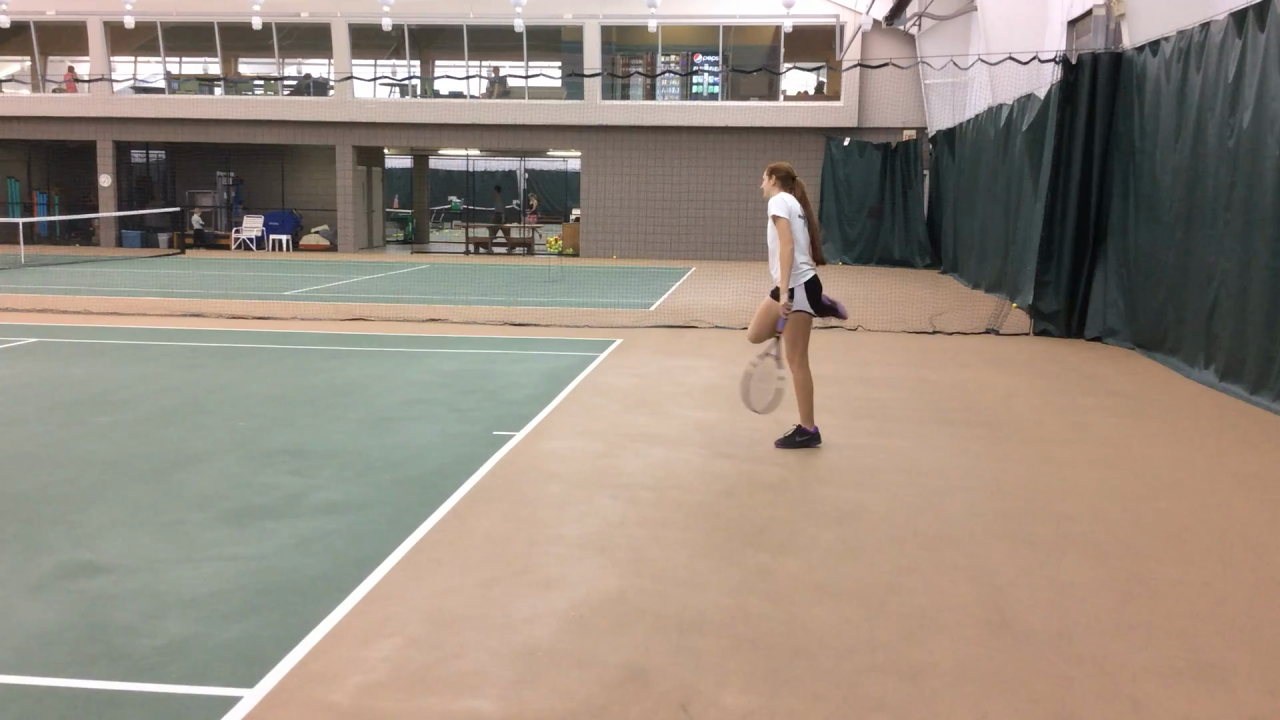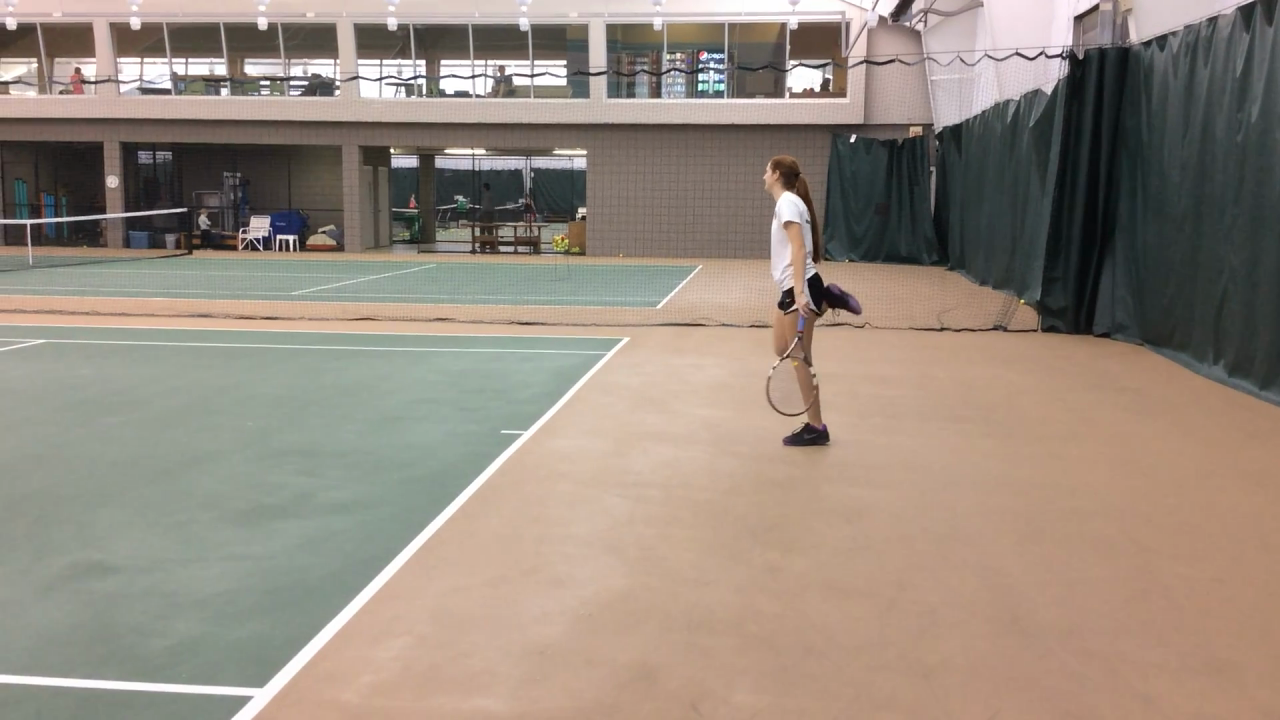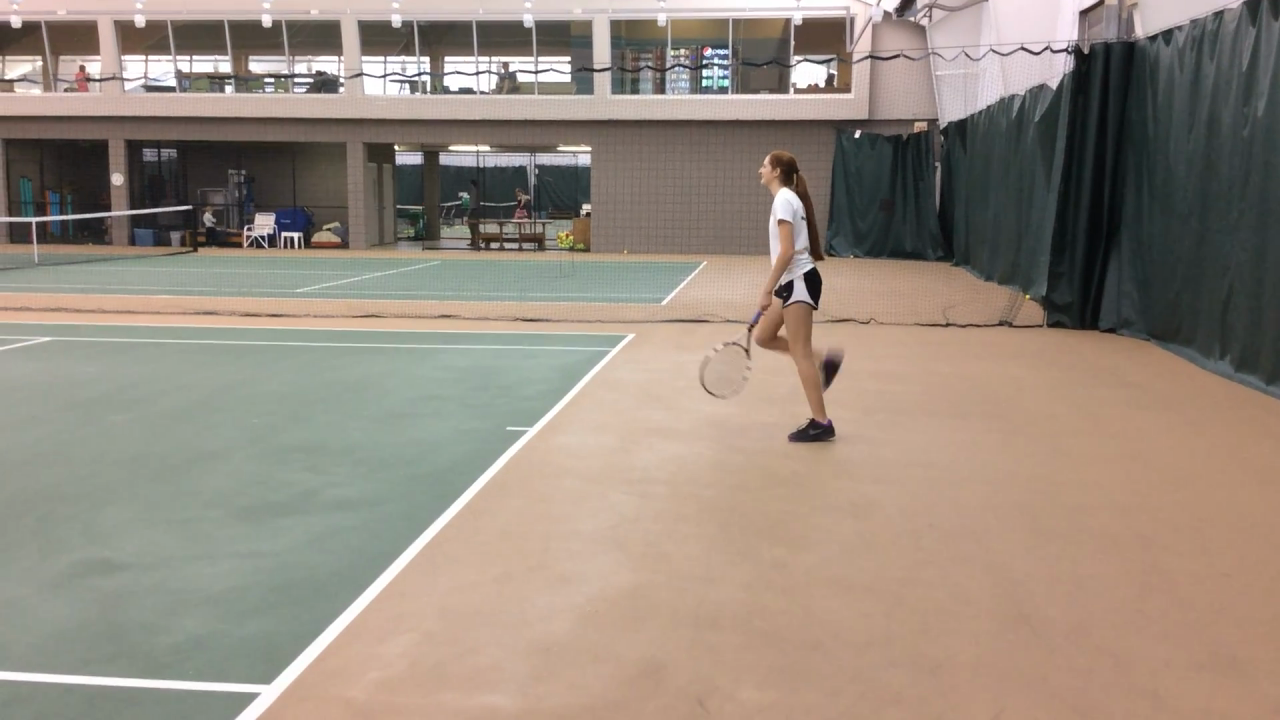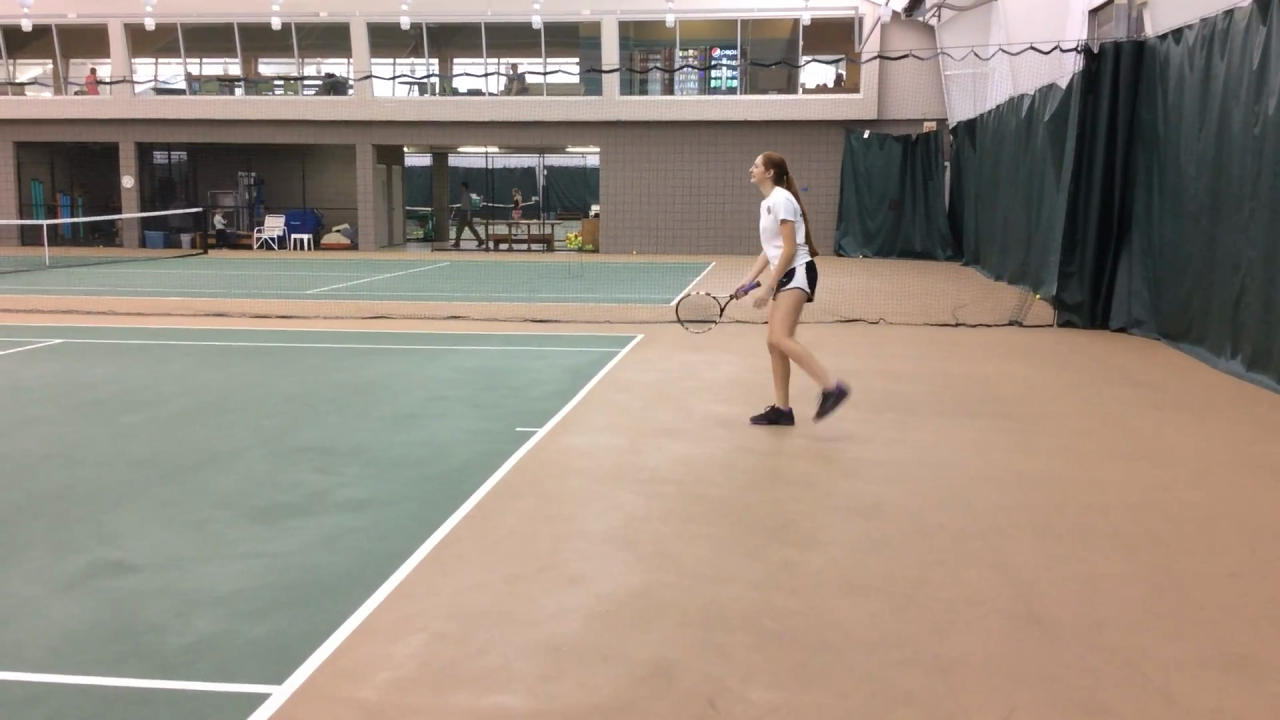
dt=0.4s
person 1, frame 1
left shoulder: (778, 200)
right shoulder: (791, 202)
left elbow: (787, 248)
left wrist: (785, 293)
left hip: (797, 286)
right hip: (790, 286)
left knee: (796, 361)
right knee: (755, 335)
left ankle: (808, 430)
right ankle: (820, 308)
person 1, frame 2
left shoulder: (787, 202)
right shoulder: (789, 201)
left elbow: (799, 249)
left wrist: (799, 291)
left hip: (799, 288)
right hip: (792, 288)
right knee: (782, 350)
left ankle: (816, 428)
right ankle: (826, 300)
person 1, frame 3
left shoulder: (784, 199)
right shoulder: (786, 198)
left elbow: (786, 251)
left wrist: (766, 290)
right wrist: (774, 289)
left hip: (798, 281)
right hip: (792, 281)
left knee: (800, 354)
right knee: (764, 337)
left ankle: (821, 423)
right ankle: (822, 361)
person 1, frame 4
left shoulder: (781, 199)
right shoulder: (766, 203)
left elbow: (790, 249)
left wrist: (769, 286)
right wrist: (748, 279)
left hip: (798, 272)
right hip: (785, 275)
left knee: (781, 339)
right knee: (773, 343)
left ankle: (831, 387)
right ankle: (782, 409)
